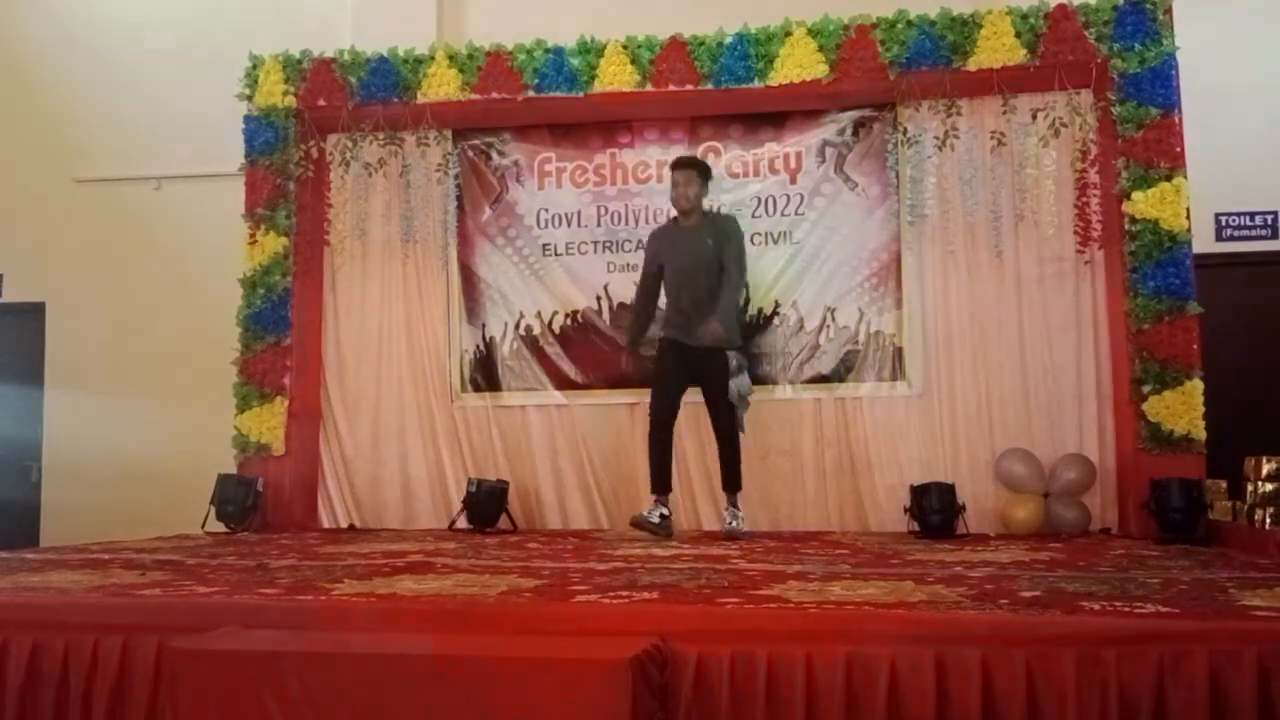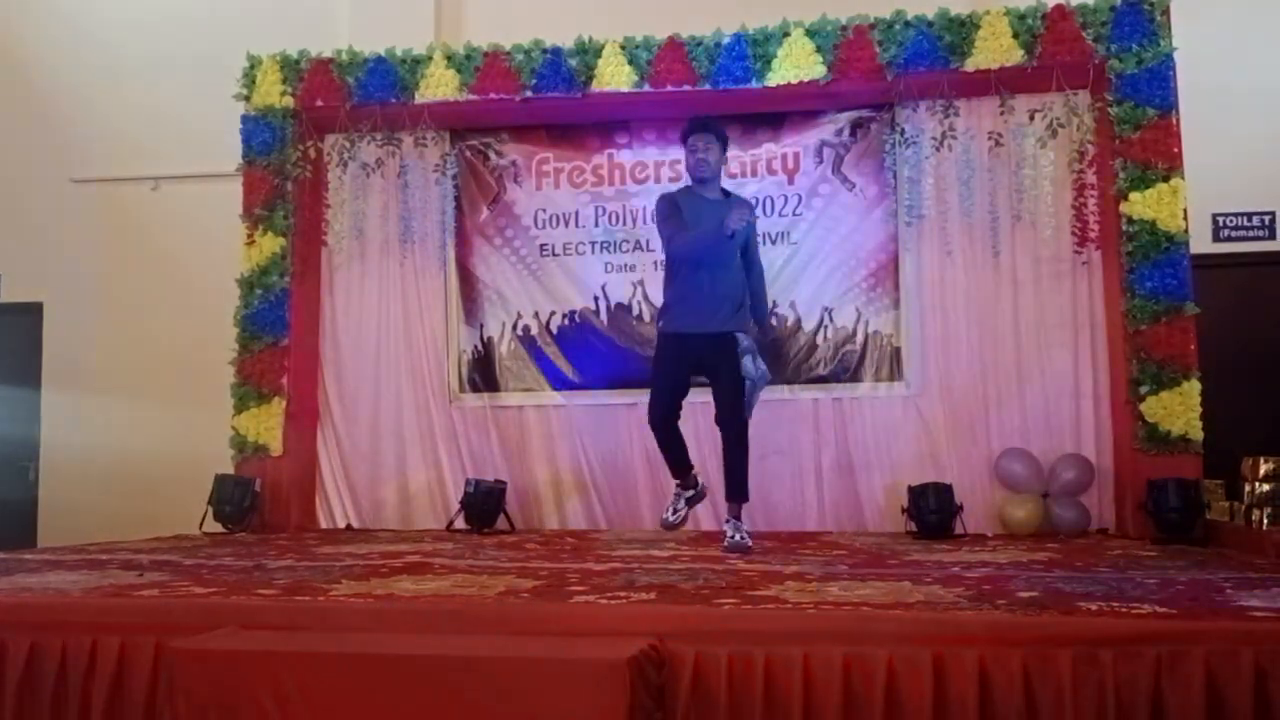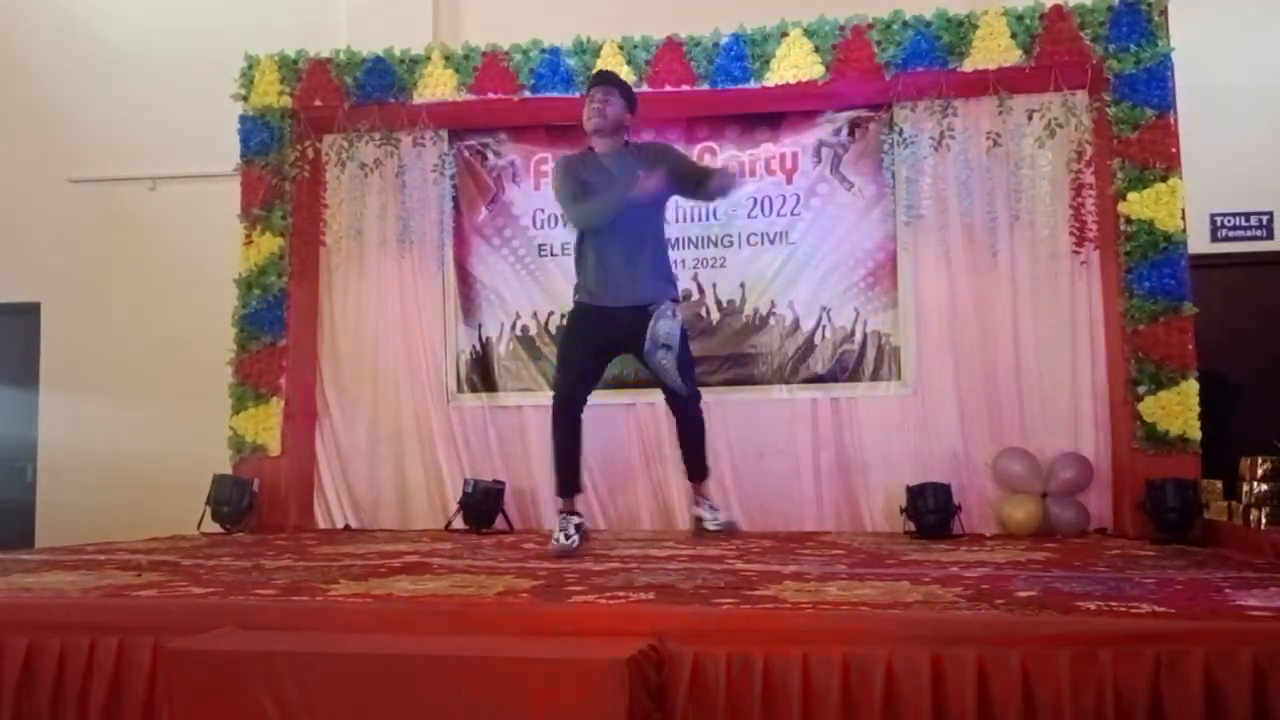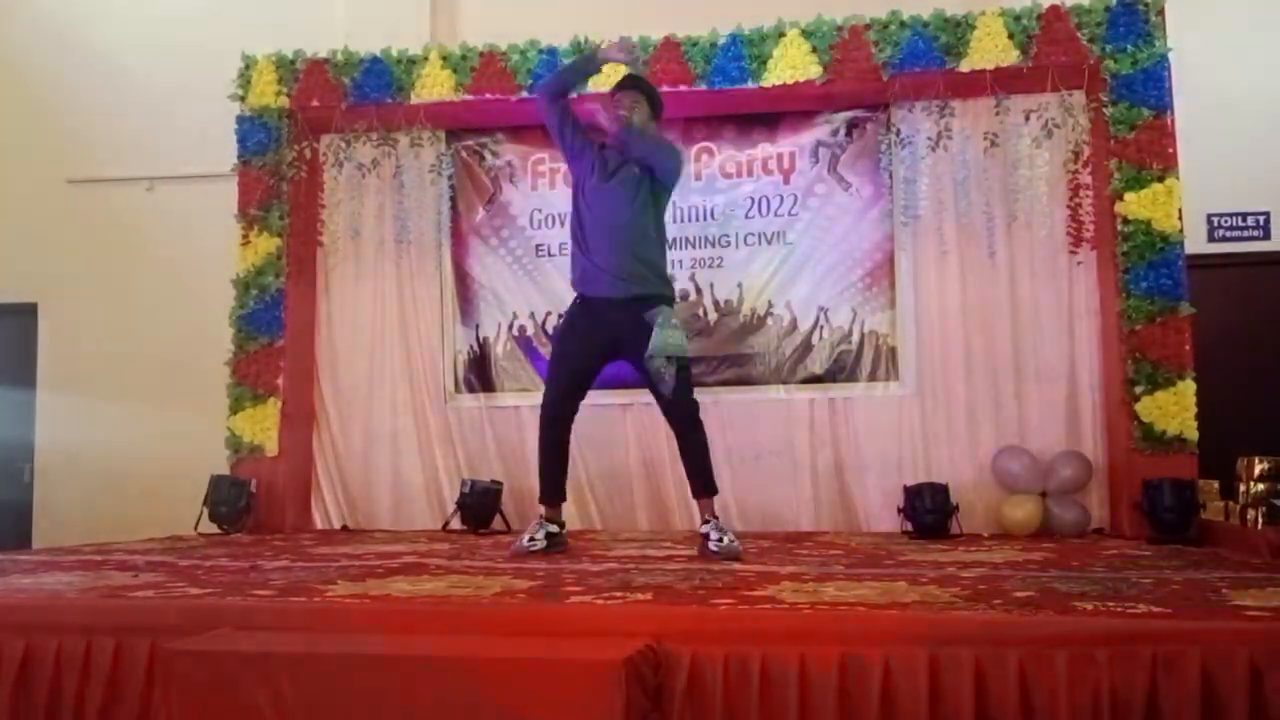
dt=1s
person 1, frame 1
left shoulder: (724, 226)
right shoulder: (659, 238)
left elbow: (736, 277)
right elbow: (647, 291)
left wrist: (721, 317)
right wrist: (632, 342)
left hip: (718, 344)
right hip: (675, 342)
left knee: (726, 425)
right knee: (660, 416)
left ankle: (731, 506)
right ankle: (660, 508)
person 1, frame 2
left shoulder: (741, 208)
right shoulder: (671, 203)
left elbow: (752, 270)
right elbow: (677, 249)
left wrist: (760, 320)
right wrist: (724, 227)
left hip: (728, 333)
right hip: (678, 332)
left knee: (732, 421)
right knee: (661, 414)
left ankle: (734, 519)
right ankle: (687, 485)
person 1, frame 3
left shoulder: (652, 154)
right shoulder: (569, 167)
left elbow: (707, 182)
right elbow: (581, 215)
left wrist: (725, 177)
right wrist: (635, 194)
left hip: (653, 303)
right hip: (593, 306)
left knee: (685, 399)
right knee: (566, 405)
left ankle: (701, 502)
right ankle: (570, 515)
person 1, frame 4
left shoulder: (659, 157)
right shoulder: (584, 151)
left elbow: (667, 155)
right elbow: (550, 94)
left wrist: (613, 148)
right wrist: (601, 57)
left hip: (646, 308)
right hip: (590, 308)
left knee: (683, 412)
right knee: (555, 410)
left ankle: (711, 524)
right ankle: (549, 521)
